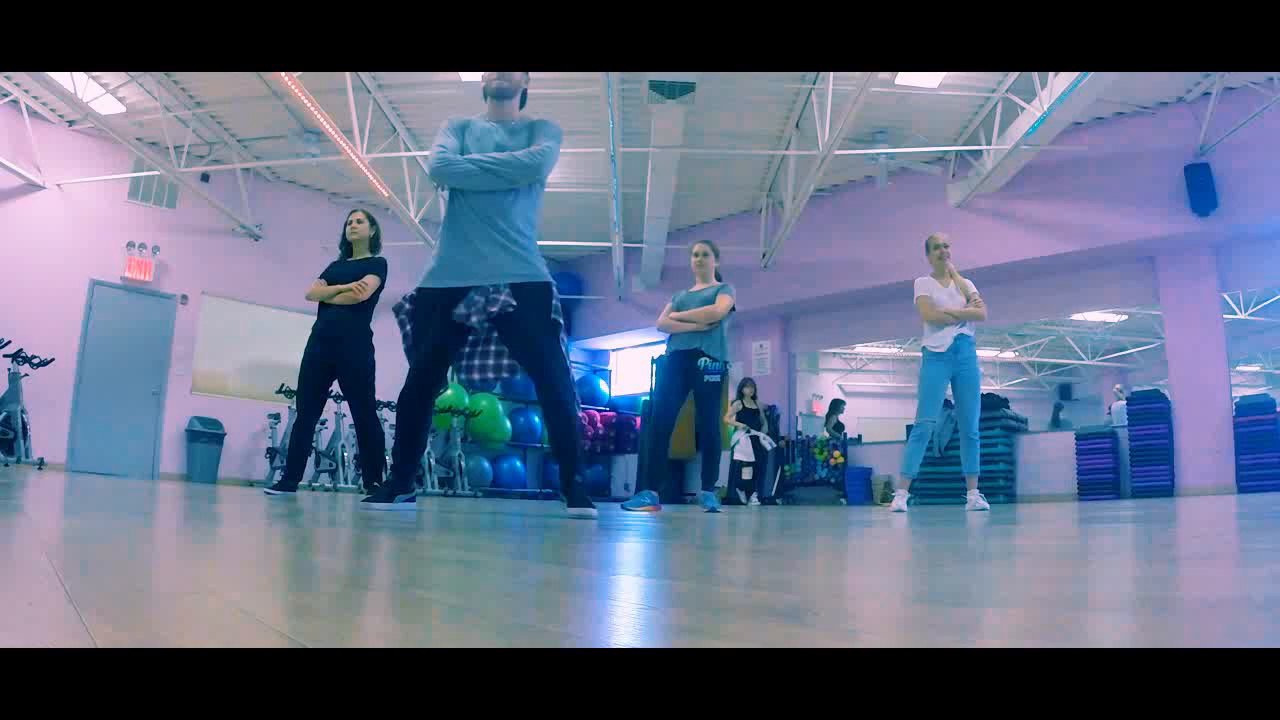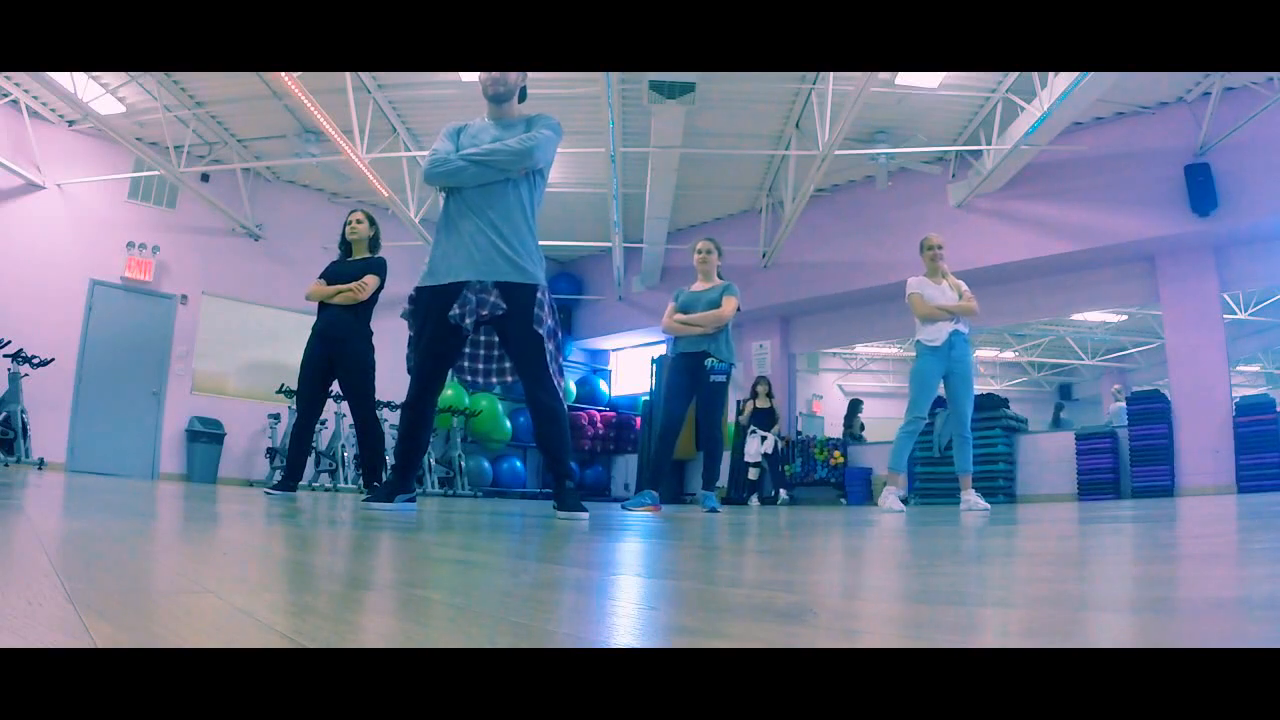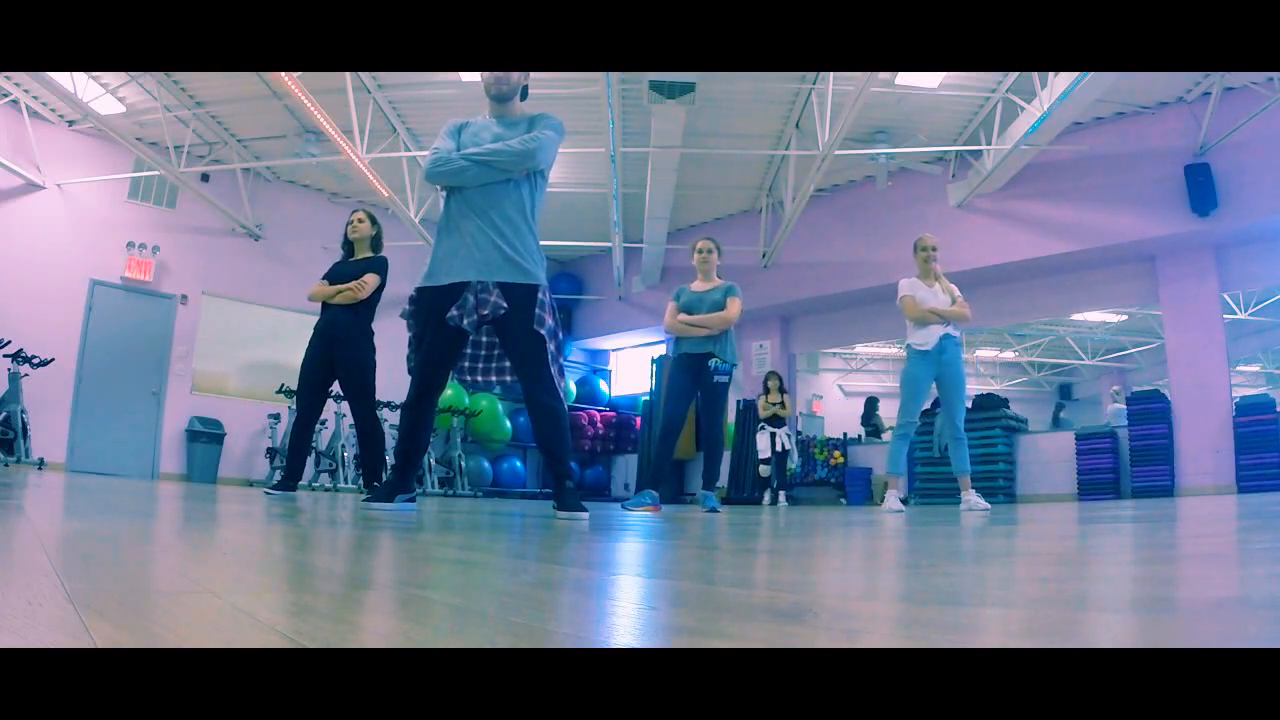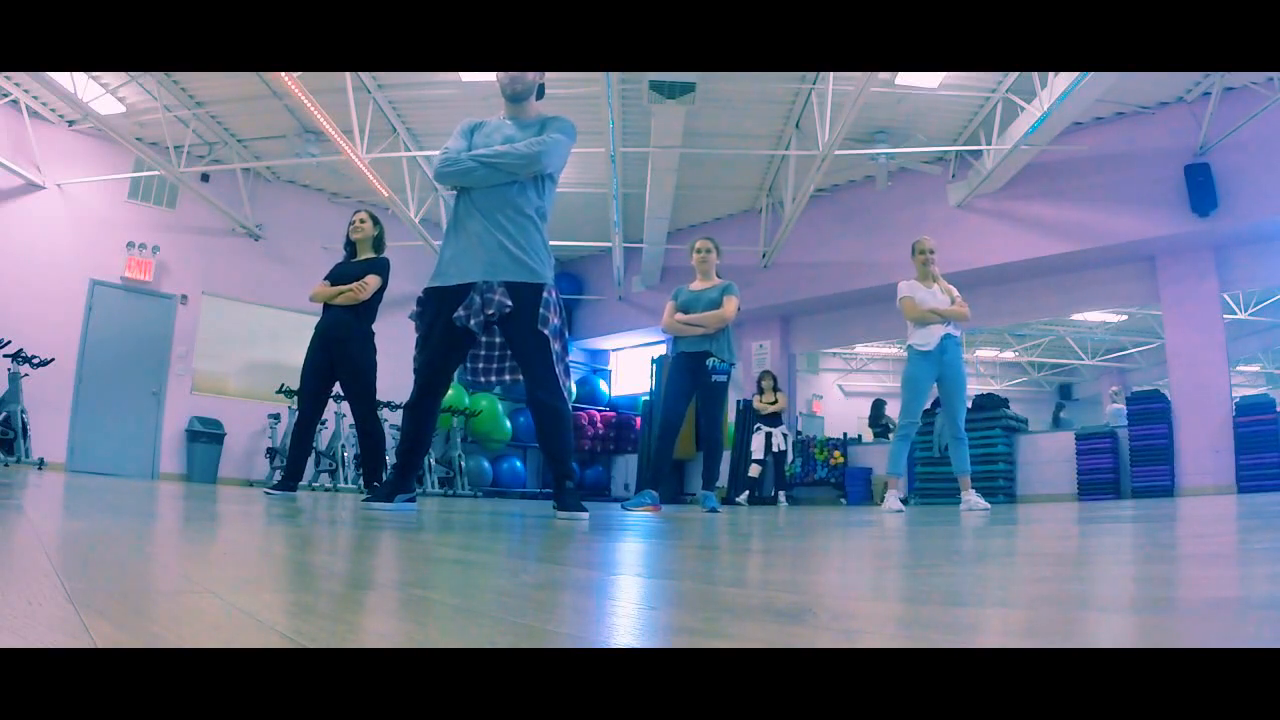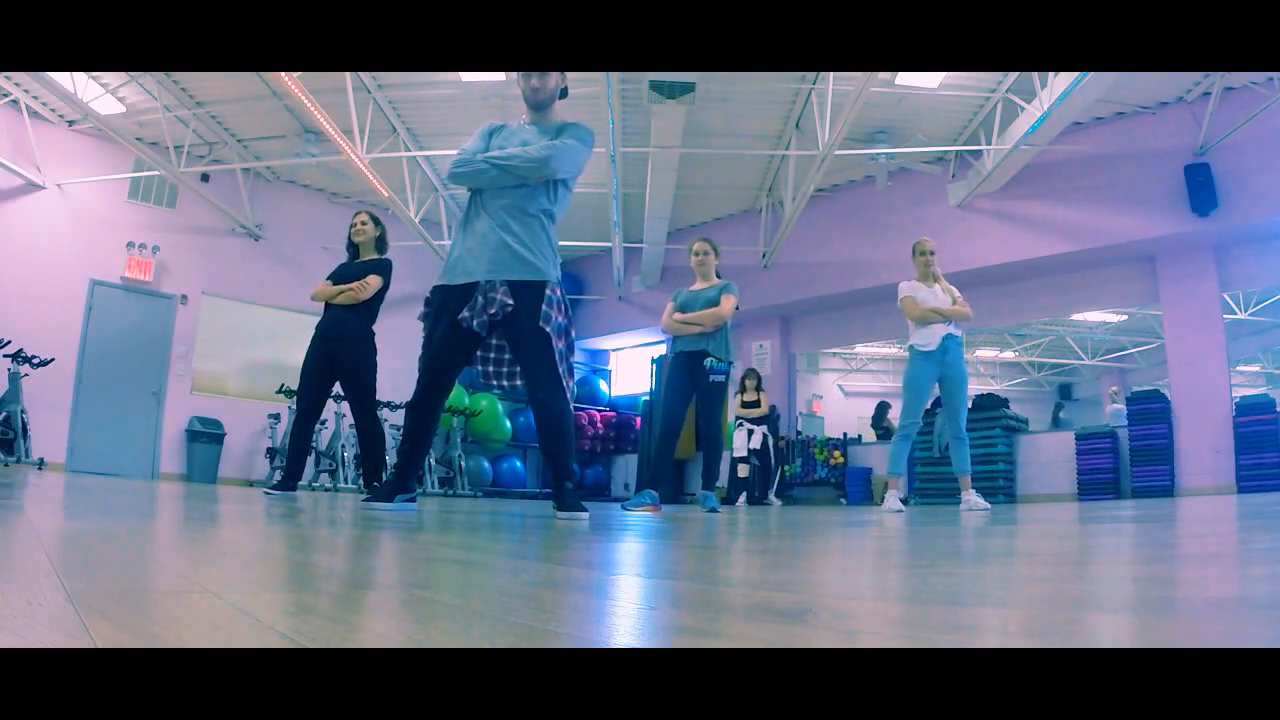
dt=0.4s
person 1, frame 1
left shoulder: (543, 131)
right shoulder: (457, 127)
left elbow: (535, 165)
right elbow: (440, 168)
left wrist: (472, 163)
right wrist: (510, 174)
left hip: (522, 277)
right hip: (451, 278)
left knee: (555, 381)
right knee: (419, 383)
left ankle: (572, 485)
right ankle: (400, 483)
person 1, frame 2
left shoulder: (543, 126)
right shoulder: (456, 131)
left elbow: (530, 153)
right elbow: (433, 171)
left wrist: (466, 162)
right wrist: (503, 166)
left hip: (516, 276)
right hip: (447, 274)
left knee: (542, 387)
right knee: (423, 385)
left ankle: (564, 488)
right ankle: (401, 483)
person 1, frame 3
left shoulder: (545, 126)
right shoulder: (458, 129)
left elbow: (531, 154)
right elbow: (435, 169)
left wrist: (466, 161)
right wrist: (506, 165)
left hip: (518, 275)
right hip: (449, 274)
left knee: (542, 387)
right knee: (423, 384)
left ankle: (564, 488)
right ankle: (401, 483)
person 1, frame 4
left shoulder: (557, 128)
right shoulder: (471, 129)
left elbow: (538, 158)
right elbow: (444, 169)
left wrist: (477, 161)
right wrist: (513, 168)
left hip: (524, 275)
right hip: (456, 273)
left knee: (546, 387)
right knee: (427, 384)
left ankle: (565, 489)
right ankle: (401, 483)
person 1, frame 5
left shoulder: (576, 136)
right shoulder: (493, 131)
left elbow: (547, 161)
right elbow: (458, 170)
left wrist: (490, 163)
right wrist: (523, 169)
left hip: (529, 275)
right hip: (463, 272)
left knee: (547, 387)
right knee: (430, 383)
left ankle: (564, 489)
right ankle: (402, 483)
person 2, frame 1
left shoulder: (377, 264)
right shoulder: (335, 265)
left elbow: (362, 294)
right elbow: (310, 293)
left wrist: (327, 295)
right wrist: (344, 288)
left hip: (354, 341)
right hip: (321, 339)
left knee: (364, 412)
right knee: (306, 410)
left ankle: (375, 484)
right ankle: (290, 479)
person 2, frame 2
left shoulder: (376, 264)
right shoulder: (334, 265)
left elbow: (362, 295)
right elbow: (310, 293)
left wrist: (326, 295)
right wrist: (344, 288)
left hip: (354, 340)
right hip: (321, 339)
left knee: (363, 412)
right knee: (305, 409)
left ankle: (374, 484)
right ankle: (289, 479)
person 2, frame 3
left shoulder: (378, 262)
right shoulder: (338, 266)
left elbow: (361, 293)
right elbow: (312, 294)
left wrist: (329, 295)
right wrist: (344, 288)
left hip: (355, 340)
right hip: (322, 338)
left knee: (364, 412)
right knee: (305, 409)
left ankle: (375, 484)
right ankle: (289, 479)
person 2, frame 4
left shoulder: (380, 264)
right shoulder: (340, 266)
left elbow: (363, 295)
right elbow: (314, 295)
left wrist: (330, 296)
right wrist: (345, 288)
left hip: (356, 341)
right hip: (323, 338)
left knee: (365, 412)
right knee: (307, 409)
left ankle: (375, 484)
right ankle: (290, 479)
person 2, frame 5
left shoulder: (382, 264)
right shoulder: (343, 267)
left elbow: (363, 295)
right elbow: (316, 294)
left wrist: (331, 296)
right wrist: (346, 288)
left hip: (356, 341)
right hip: (323, 338)
left knee: (364, 413)
right knee: (305, 408)
left ankle: (375, 484)
right ankle: (290, 479)
person 3, frame 1
left shoulder: (965, 284)
right shoulder: (923, 283)
left elbow: (982, 314)
right elbow: (929, 316)
left wrist: (949, 311)
right wrist: (965, 313)
left hip: (966, 354)
right hip: (936, 355)
left knee: (970, 426)
right knee: (925, 424)
left ankle: (973, 494)
right ankle: (901, 492)
person 3, frame 2
left shoulder: (957, 284)
right shoulder: (915, 282)
left elbow: (974, 309)
right elbow: (922, 312)
left wrist: (941, 306)
right wrist: (957, 310)
left hip: (960, 349)
right hip: (930, 349)
left knee: (962, 424)
right knee: (915, 419)
left ankle: (968, 493)
right ankle: (891, 490)
person 3, frame 3
left shoulder: (950, 287)
right shoulder: (907, 284)
left elbow: (966, 315)
right elbow: (912, 314)
left wrist: (934, 310)
right wrist: (949, 314)
left hip: (951, 352)
right hip: (920, 353)
left knee: (956, 425)
right knee: (906, 423)
left ankle: (967, 494)
right ankle: (892, 494)
person 3, frame 4
left shoulder: (948, 288)
right shoulder: (906, 287)
left elbow: (965, 314)
right elbow: (912, 314)
left wrist: (934, 310)
right wrist: (948, 314)
left hip: (952, 353)
right hip: (921, 353)
left knee: (957, 426)
right knee: (908, 423)
left ankle: (967, 494)
right ankle: (892, 494)
person 3, frame 5
left shoulder: (948, 288)
right shoulder: (907, 287)
left elbow: (967, 313)
right elbow: (915, 314)
left wrist: (936, 309)
right wrist: (950, 314)
left hip: (953, 352)
right hip: (923, 353)
left knee: (958, 426)
right knee: (909, 424)
left ankle: (967, 493)
right ankle: (892, 493)
person 4, frame 1
left shoulder: (724, 289)
right shoulder: (680, 295)
left elbow: (717, 312)
right elbow: (661, 323)
left wrist: (679, 316)
right wrist: (694, 325)
left hip: (708, 358)
right hip: (676, 359)
left knee: (708, 425)
right knee: (660, 422)
left ankle: (708, 492)
right ankle: (650, 491)
person 4, frame 2
left shoulder: (728, 289)
right shoulder: (681, 292)
left elbow: (724, 316)
right elbow: (666, 325)
left wrist: (684, 317)
right wrist: (701, 327)
left hip: (714, 359)
right hip: (681, 360)
left knee: (711, 427)
right knee: (668, 424)
left ankle: (708, 492)
right ankle: (650, 492)
person 4, frame 3
left shoulder: (729, 289)
right shoulder: (680, 291)
left elbow: (730, 318)
right elbow: (669, 325)
left wrist: (689, 318)
right wrist: (707, 329)
left hip: (716, 360)
right hip: (683, 361)
left knee: (712, 427)
right knee: (669, 424)
left ankle: (708, 492)
right ankle: (649, 491)
person 4, frame 4
left shoulder: (728, 288)
right shoulder: (680, 291)
left elbow: (726, 317)
right elbow: (666, 325)
left wrist: (685, 318)
right wrist: (702, 327)
left hip: (714, 359)
right hip: (682, 360)
left knee: (711, 427)
right knee: (667, 423)
left ankle: (708, 492)
right ankle: (649, 491)
person 4, frame 5
left shoulder: (726, 287)
right shoulder: (680, 293)
left elbow: (723, 314)
right elbow: (665, 325)
left wrist: (683, 317)
right wrist: (700, 326)
left hip: (713, 359)
right hip: (680, 359)
left knee: (710, 427)
right knee: (668, 425)
left ankle: (708, 492)
right ankle: (650, 491)
